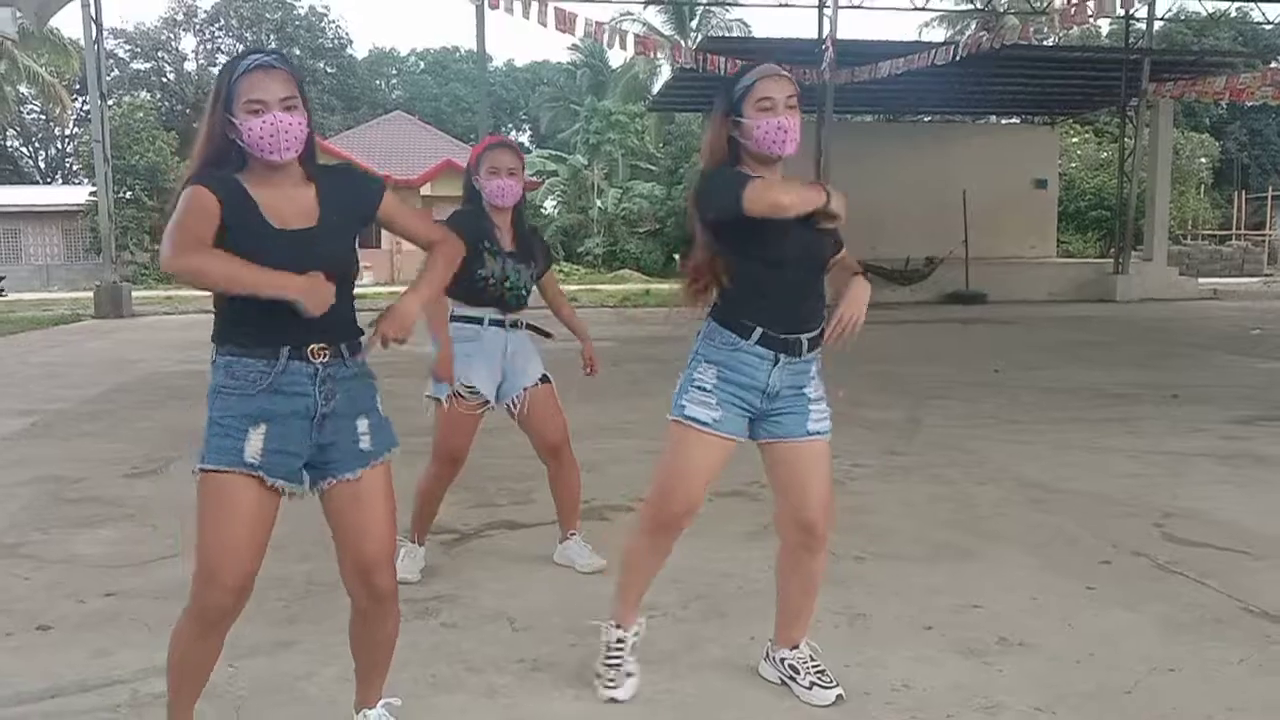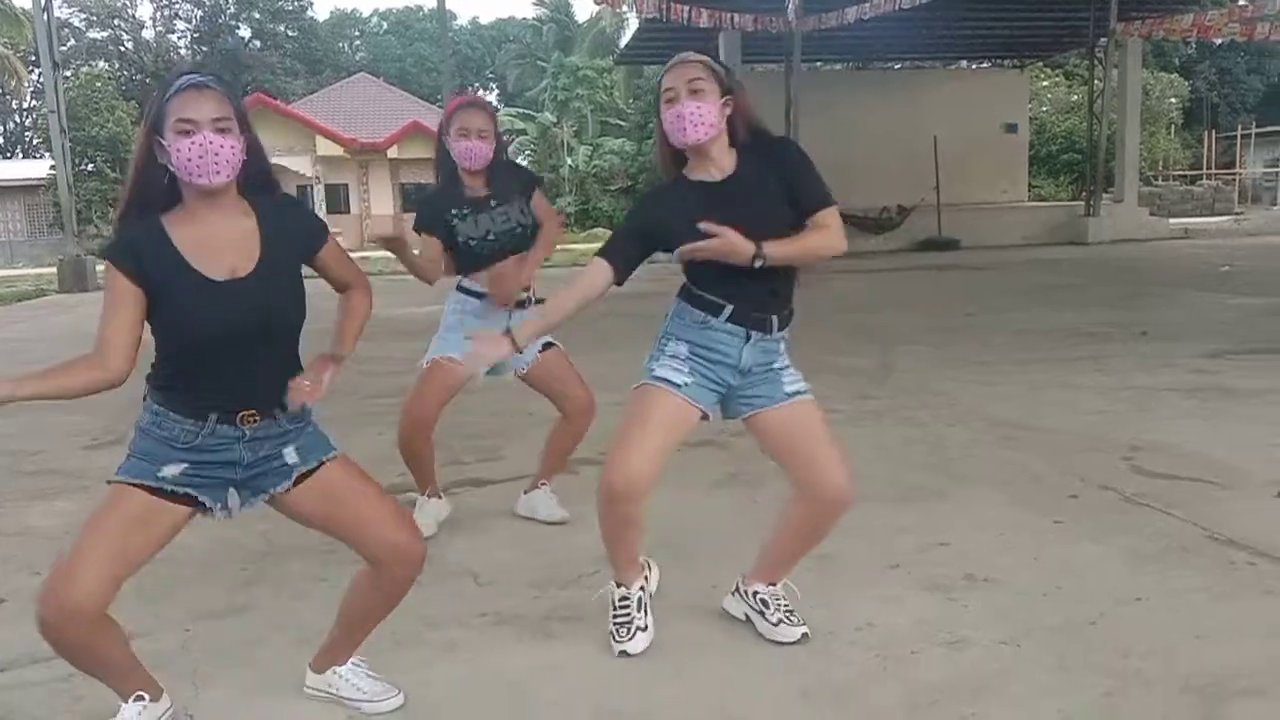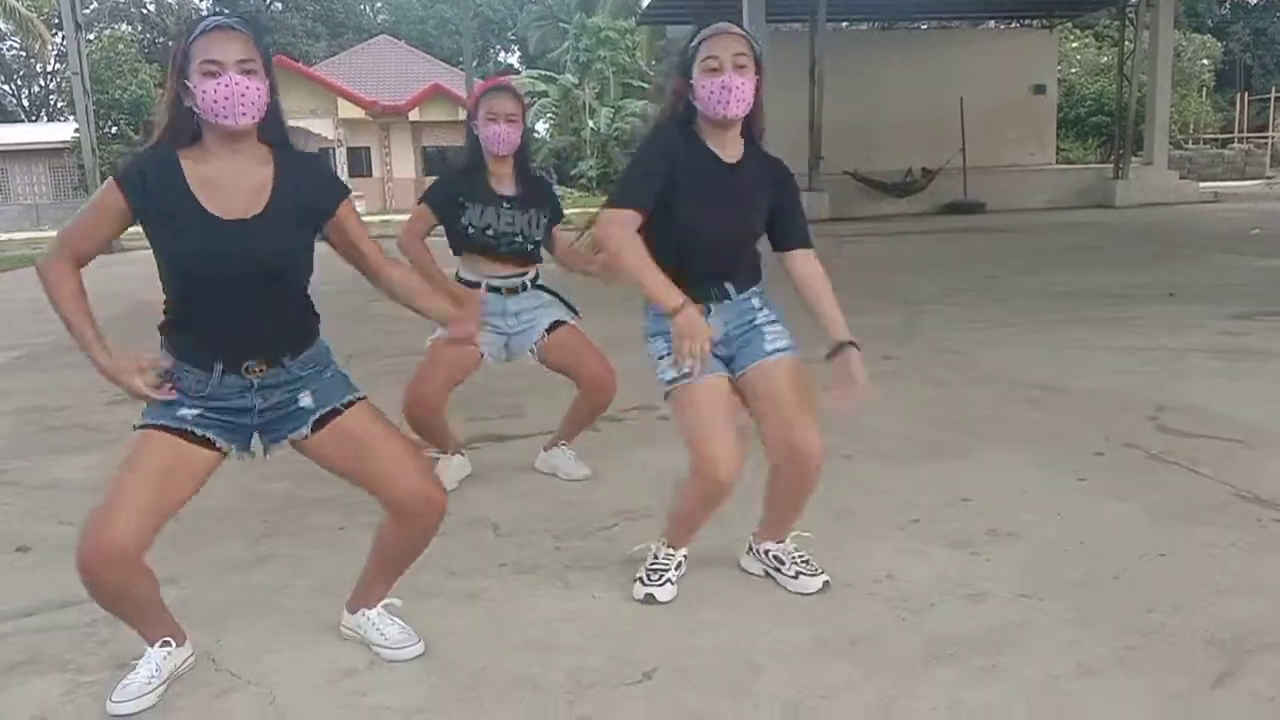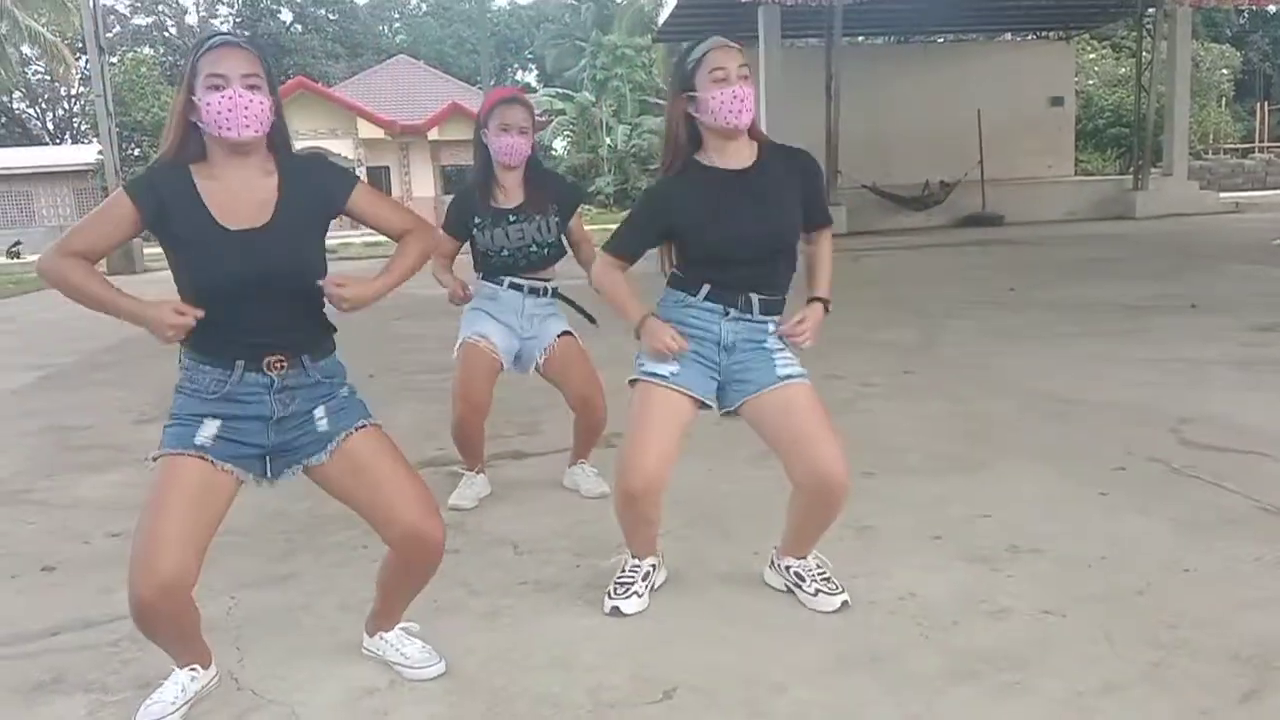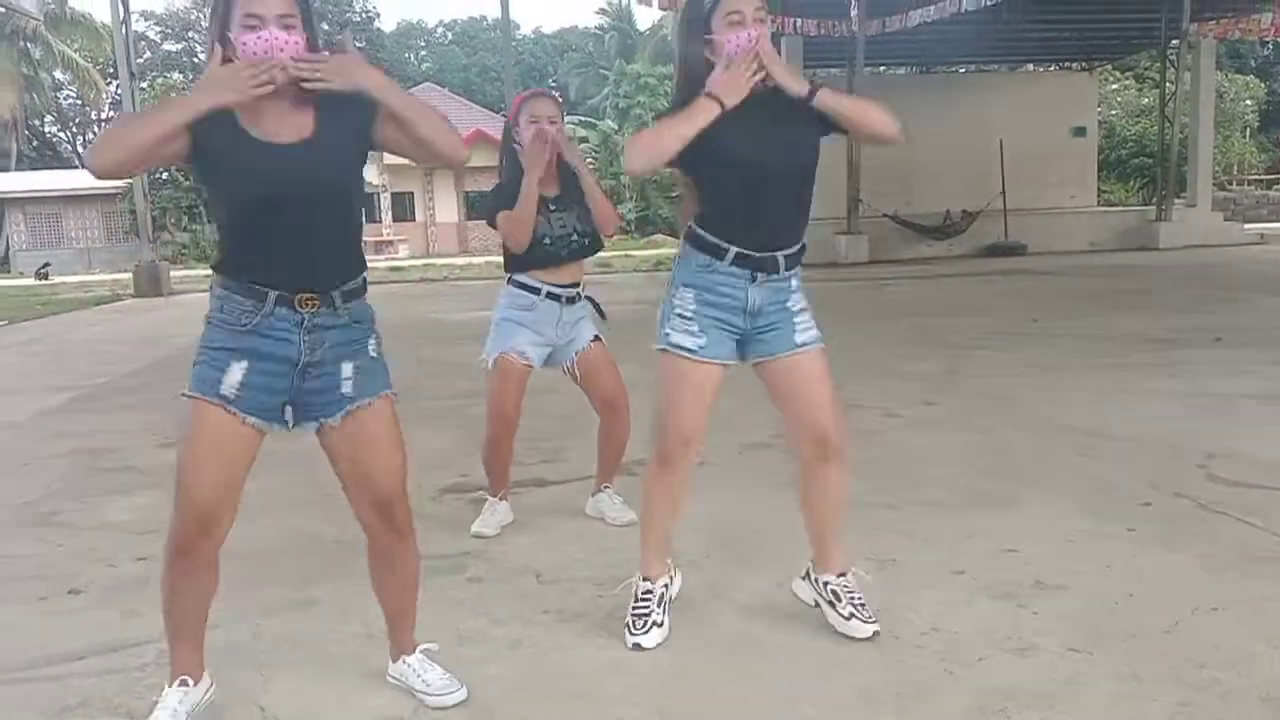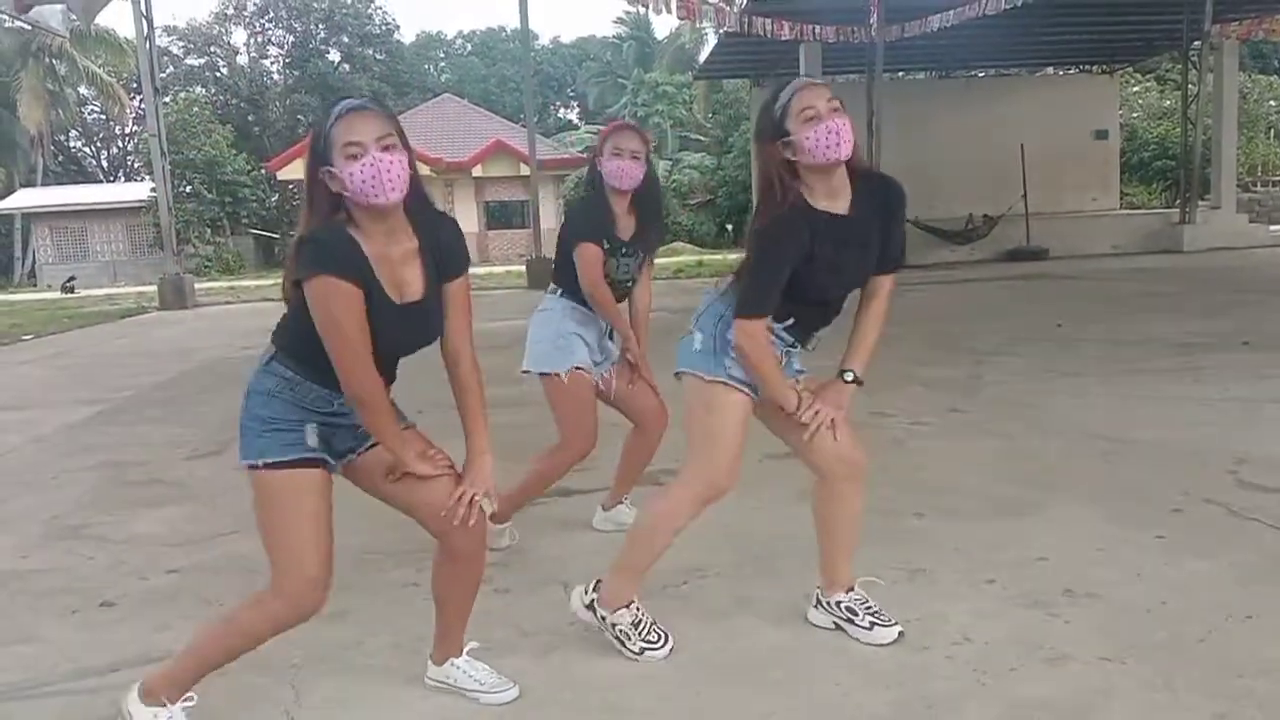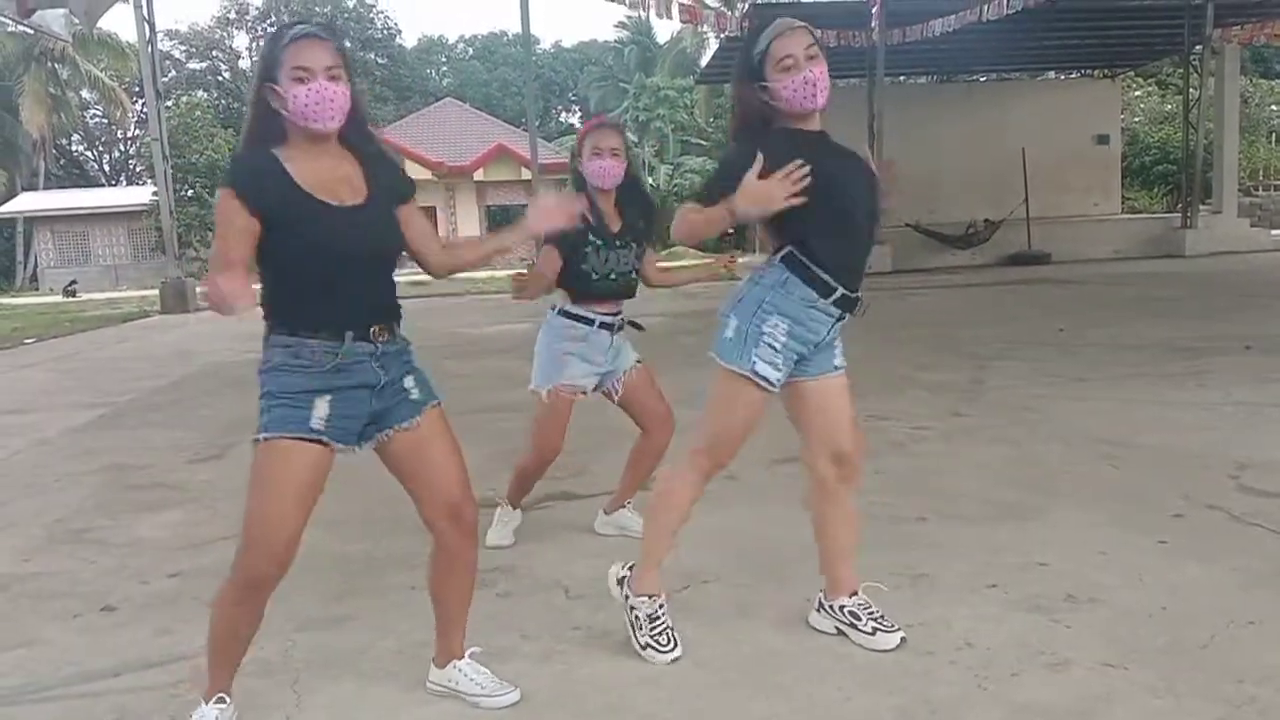
dt=0.7s
person 1, frame 1
left shoulder: (346, 187)
right shoulder: (216, 189)
left elbow: (447, 243)
right elbow: (180, 256)
left wrist: (415, 299)
right wrist: (297, 286)
left hip: (346, 390)
right hip: (254, 392)
left knee: (375, 578)
right knee: (220, 592)
person 1, frame 2
left shoulder: (286, 219)
right shoulder: (139, 244)
left elbow: (357, 287)
right elbow: (109, 363)
left wrist: (333, 359)
left hip: (282, 430)
right hip: (180, 443)
left knee: (402, 551)
right knee: (65, 606)
left ankle: (331, 665)
person 1, frame 3
left shoulder: (308, 174)
right shoulder: (152, 173)
left elbow: (378, 262)
right elbow: (58, 261)
left wrist: (452, 315)
right wrist: (106, 359)
left hip: (299, 374)
right hip: (197, 385)
left knee: (422, 501)
right knee: (103, 554)
left ankle: (365, 607)
right ankle: (166, 644)
person 1, frame 4
left shoulder: (314, 178)
right shoulder: (163, 189)
left elbow: (421, 233)
right elbow: (61, 260)
left wrist: (372, 288)
right wrist: (143, 311)
left hip: (315, 388)
right hip: (216, 399)
left knee: (423, 535)
right knee: (153, 590)
left ankle: (383, 629)
right ankle: (194, 665)
person 1, frame 5
left shoulder: (347, 111)
right shoulder: (208, 120)
left elbow: (452, 148)
right elbow: (105, 159)
left wrist: (377, 86)
right wrist: (211, 96)
left hip: (340, 329)
right hip: (242, 332)
left knee: (389, 510)
right knee: (198, 523)
left ankle: (405, 655)
person 1, frame 6
left shoulder: (440, 235)
right shoulder: (328, 254)
left elbow: (461, 355)
right elbow: (358, 379)
left wrist: (480, 458)
right wrist: (404, 452)
left hip: (364, 411)
right hip: (290, 410)
left knee: (466, 519)
right knee: (301, 591)
left ankle: (447, 659)
person 1, frame 7
left shoulder: (381, 170)
right shoulder: (253, 176)
left elbow: (440, 260)
right elbow: (225, 280)
left wrist: (528, 229)
right wrist: (229, 291)
left hip: (390, 363)
right hip: (304, 371)
left knee: (454, 516)
right knee: (263, 559)
left ankle: (449, 662)
person 2, frame 1
left shoulder: (805, 205)
right shoulder: (721, 184)
left elbow: (841, 261)
right elbow: (770, 196)
left wrist: (859, 281)
right wrist: (829, 199)
left hip: (797, 372)
right hip: (729, 361)
left knee: (809, 524)
right knee: (669, 507)
left ankle: (787, 651)
right ankle: (622, 626)
person 2, frame 2
left shoulder: (778, 157)
right shoulder: (663, 204)
left elbow: (833, 238)
right elbow: (597, 274)
left wrist: (754, 251)
right wrist: (515, 336)
left hip: (767, 353)
right hip: (693, 347)
left knee: (831, 488)
right knee: (622, 481)
left ankle: (758, 589)
right ankle: (632, 581)
person 2, frame 3
left shoulder: (773, 173)
right shoulder: (667, 144)
left elbow: (802, 263)
right elbow: (612, 230)
left wrist: (843, 344)
right wrist: (677, 305)
left hip: (750, 312)
right hip: (680, 318)
left knee: (802, 451)
right knee: (719, 467)
left ankle: (768, 544)
right ankle: (670, 550)
person 2, frame 4
left shoulder: (795, 168)
right shoulder: (674, 191)
left elbow: (819, 234)
right elbow: (606, 268)
left wrist: (818, 302)
right wrist: (643, 320)
left hip: (763, 339)
right hip: (688, 335)
left knee: (829, 477)
right knee: (638, 480)
left ankle: (792, 560)
right ankle: (642, 561)
person 2, frame 5
left shoulder: (795, 105)
right shoulder: (699, 108)
left elbow: (888, 127)
right elbow: (638, 159)
left wrist: (802, 87)
right wrist: (714, 100)
left hip: (781, 291)
right hip: (706, 288)
left knee: (823, 440)
right knee: (675, 446)
left ankle: (828, 575)
right ankle: (654, 579)
person 2, frame 6
left shoulder: (882, 195)
right shoulder: (784, 224)
left elbow: (879, 291)
right elbow: (748, 332)
left wrist: (845, 383)
right wrist: (794, 403)
left hip: (780, 349)
right hip: (728, 340)
left knee: (845, 460)
right knee: (709, 479)
left ankle: (836, 595)
right ankle: (610, 598)
person 2, frame 7
left shoulder: (827, 145)
right shoulder: (763, 142)
right elbow: (686, 226)
left wrist: (874, 178)
right wrist: (742, 207)
left hip: (824, 321)
right hip: (776, 306)
left knee: (839, 458)
right knee: (711, 452)
left ankle: (839, 601)
right ankle: (639, 585)
person 3, frame 1
left shoulder: (531, 238)
right shoulder: (465, 225)
left elbow: (552, 294)
left wrist: (584, 338)
left hip: (520, 344)
right hip: (473, 339)
left knee: (557, 446)
right knee: (447, 457)
left ankle: (570, 541)
right ankle: (414, 544)
person 3, frame 2
left shoulder: (515, 177)
right shoulder: (438, 202)
left elbow: (552, 223)
right elbow: (432, 273)
left wrist: (526, 269)
right wrist: (401, 252)
left hip: (519, 313)
right hip: (470, 313)
left knee: (581, 404)
right knee: (415, 420)
left ankle: (536, 492)
right ankle: (431, 498)
person 3, frame 3
left shoulder: (540, 189)
right shoulder: (455, 182)
left elbow: (566, 254)
right elbow: (410, 237)
left wrist: (595, 263)
right wrist: (445, 287)
left hip: (532, 300)
right hip: (477, 302)
left knee: (601, 382)
right knee: (419, 402)
left ankle: (555, 448)
right ankle: (452, 455)
person 3, frame 4
left shoulder: (553, 189)
right shoulder: (469, 200)
left elbow: (581, 243)
right elbow: (440, 257)
left wrist: (599, 267)
right wrist: (450, 281)
left hip: (544, 308)
right hip: (490, 306)
left knee: (591, 401)
right knee: (467, 409)
left ankle: (579, 465)
right ankle: (474, 474)
person 3, frame 5
left shoulder: (575, 181)
right shoulder: (507, 189)
left elbow: (610, 225)
right elbow: (516, 239)
left wrist: (579, 165)
right wrist: (532, 174)
left hip: (575, 310)
right hip: (524, 309)
left knee: (614, 401)
right knee: (501, 417)
left ankle: (602, 493)
right ankle: (498, 501)
person 3, frame 6
left shoulder: (644, 222)
right shoulder: (586, 210)
left elbow: (641, 290)
right elbow: (591, 283)
left wrist: (640, 355)
right wrist: (628, 338)
left hip: (604, 332)
right hip: (563, 323)
left knee: (654, 416)
right knee: (579, 441)
left ankle: (613, 507)
right ankle: (496, 514)
person 3, frame 7
left shoulder: (635, 216)
left elbow: (651, 275)
right elbow: (544, 278)
left wrist: (710, 269)
right wrist: (527, 284)
left hip: (614, 338)
right hip: (570, 338)
left knee: (660, 422)
right knee: (546, 448)
left ankle: (615, 511)
right ankle: (509, 507)
